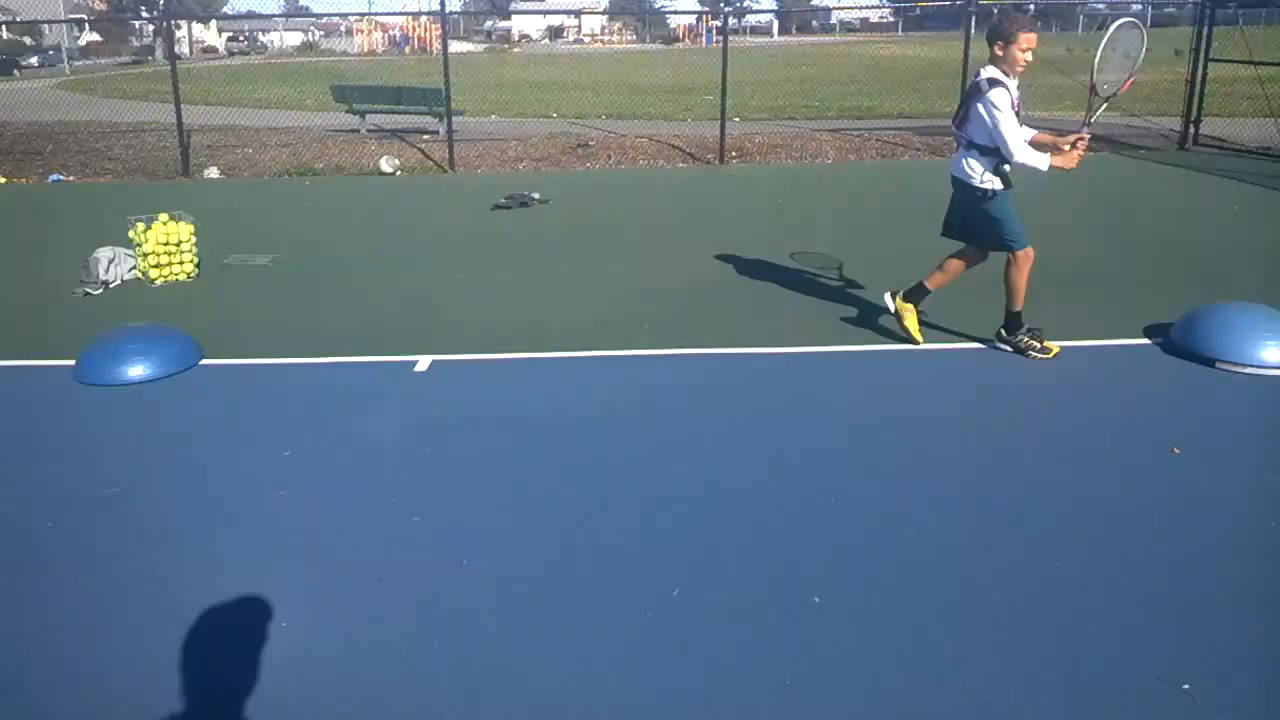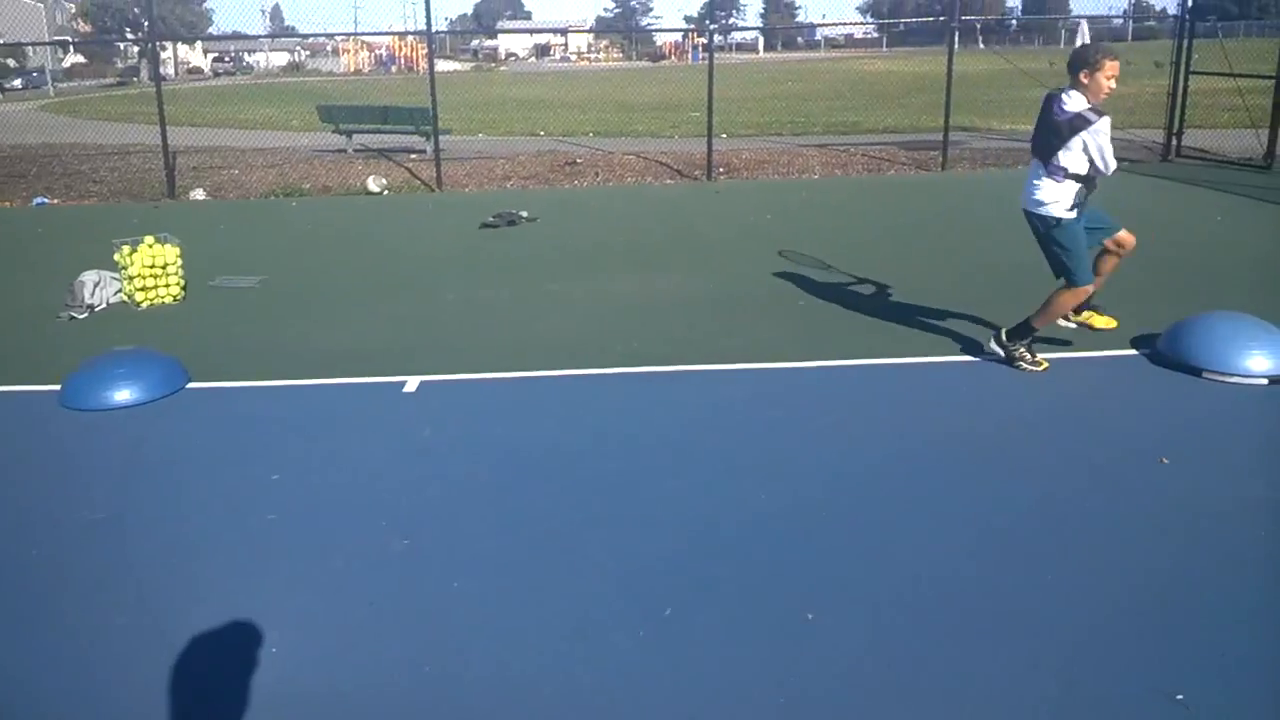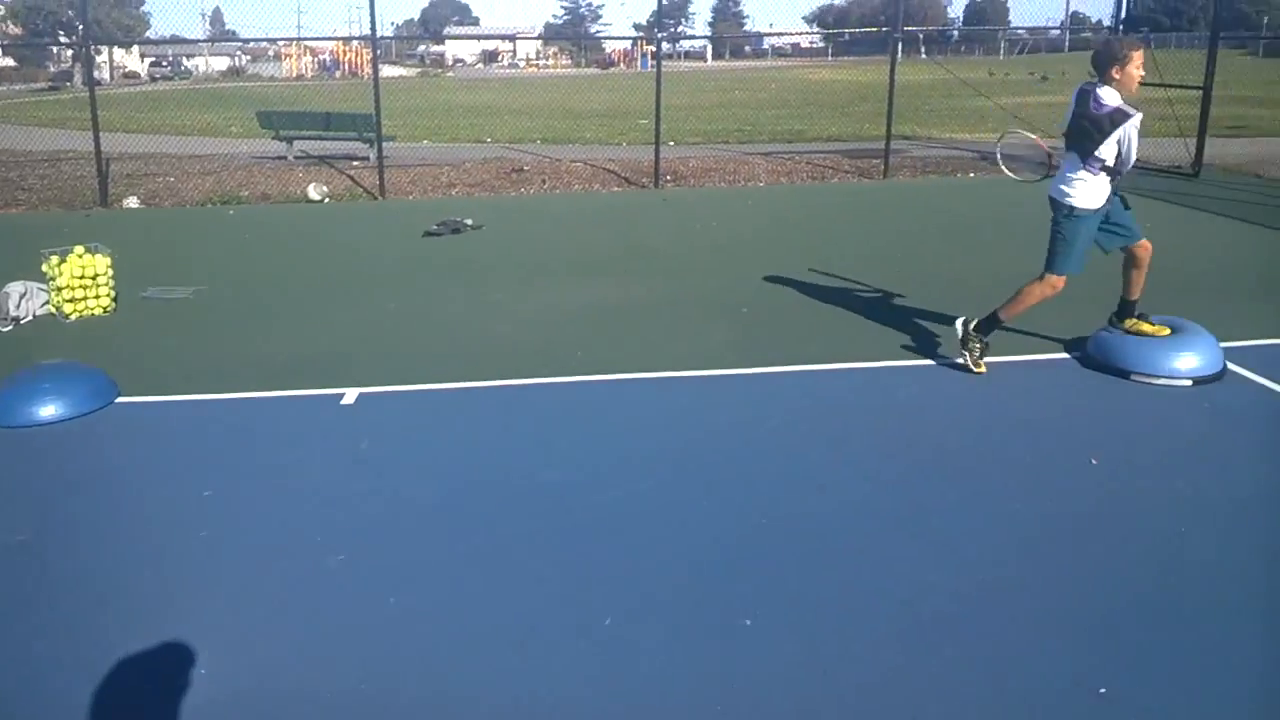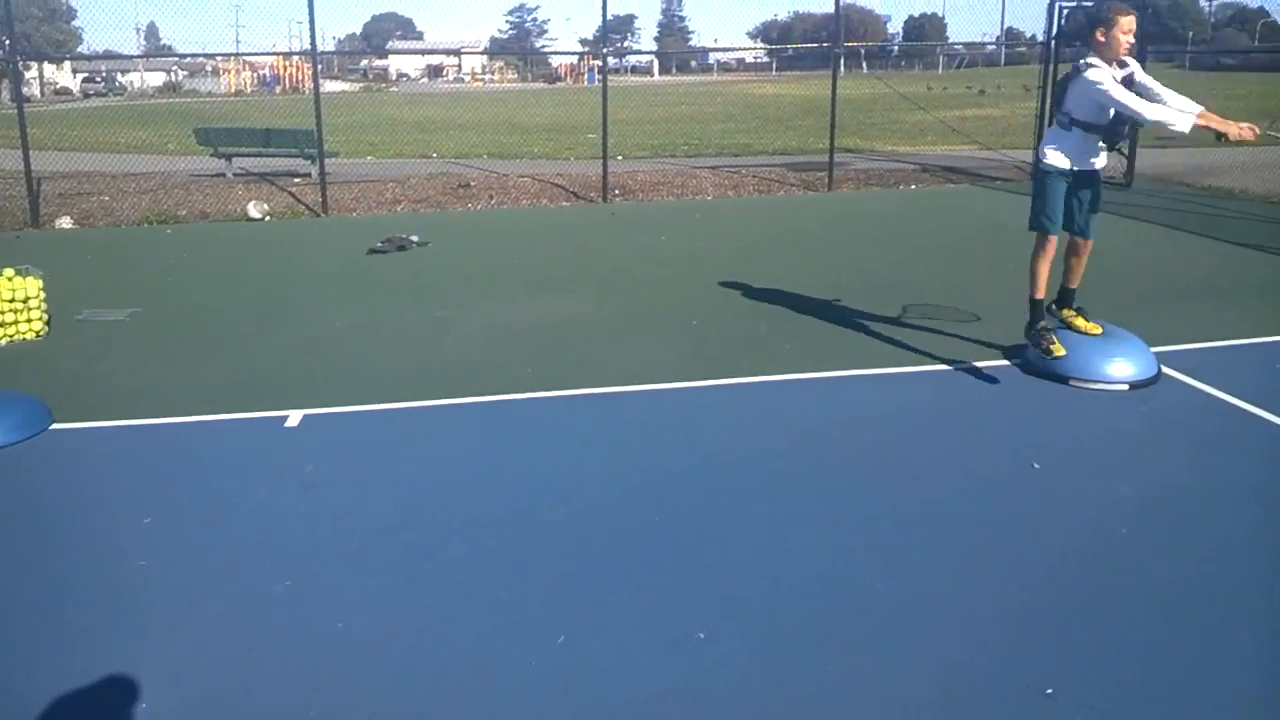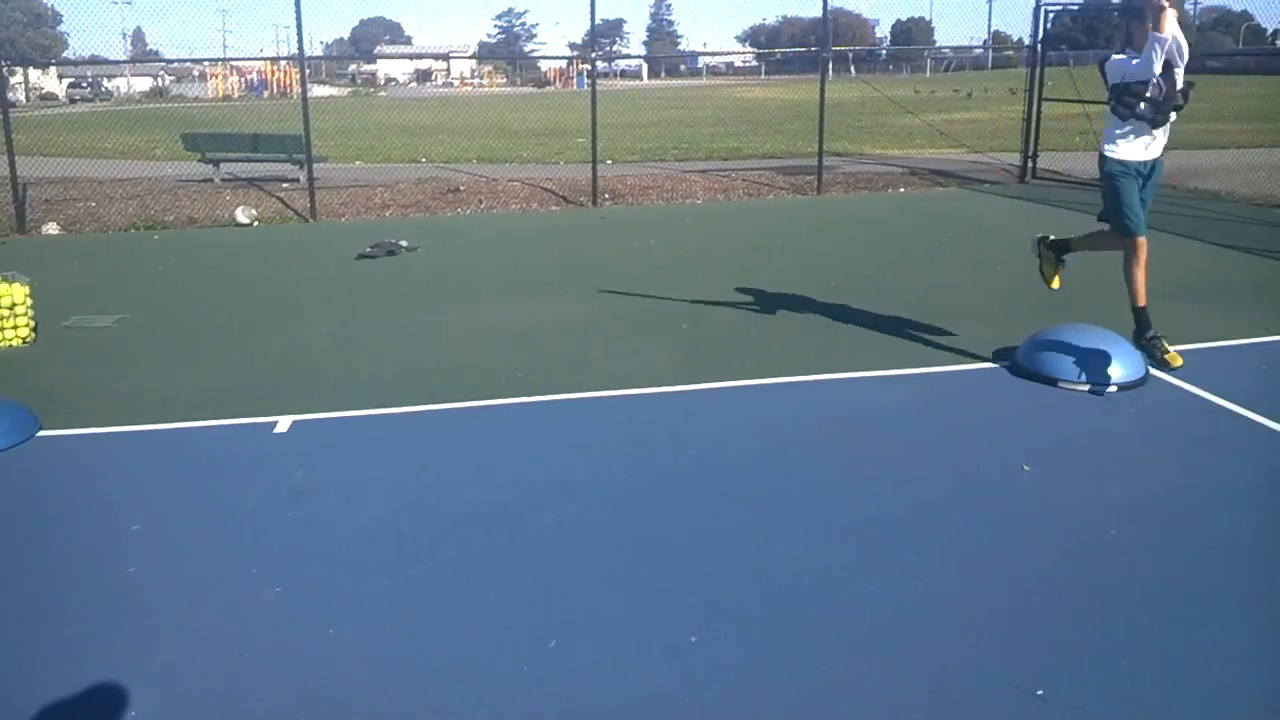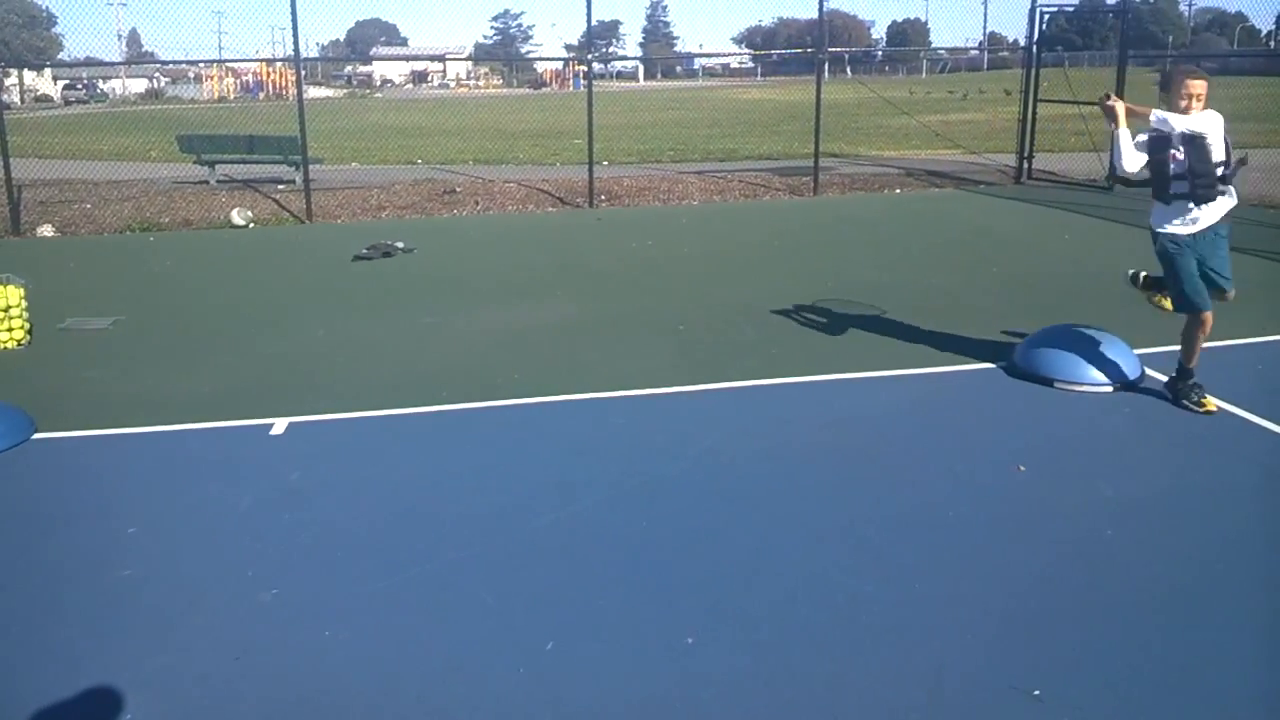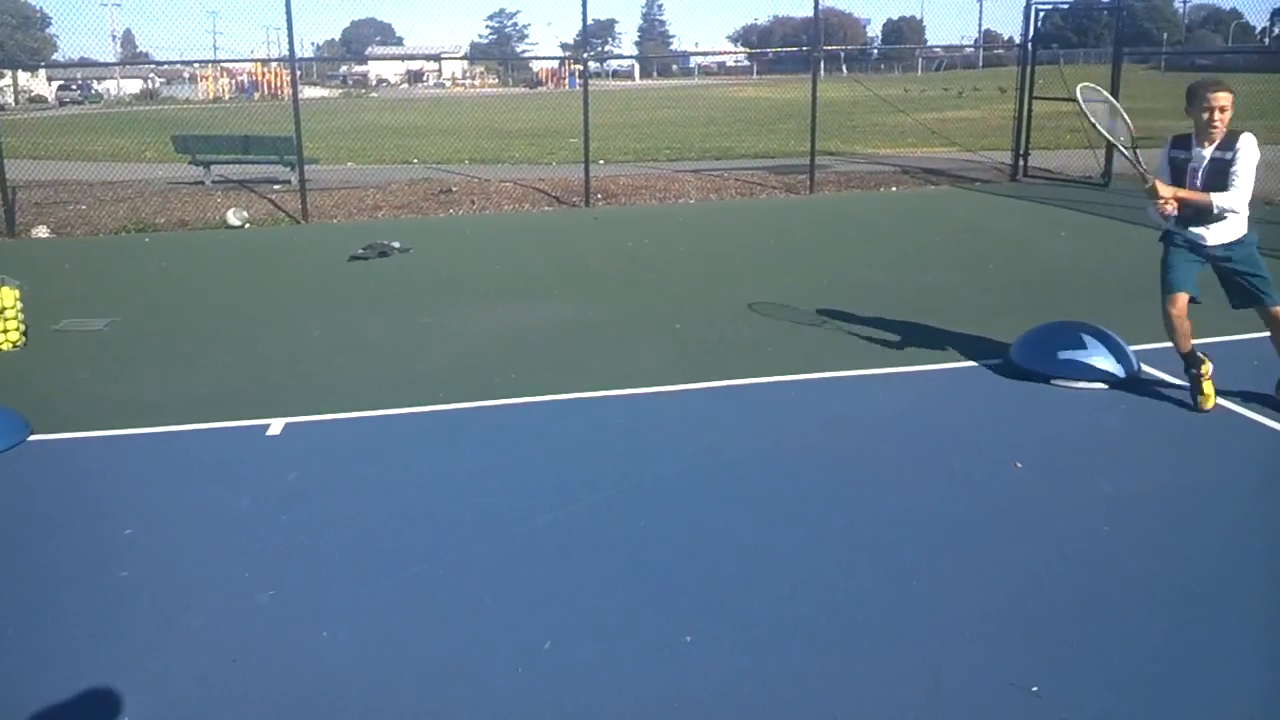
dt=0.2s
person 1, frame 1
left shoulder: (1002, 82)
right shoulder: (994, 92)
left elbow: (1014, 133)
right elbow: (1015, 153)
left wrist: (1061, 141)
right wrist: (1060, 161)
left hip: (974, 179)
right hip: (980, 185)
left knee: (975, 253)
right knee: (1023, 254)
left ankle: (906, 299)
right ankle: (1014, 331)
person 1, frame 2
left shoulder: (1053, 99)
right shoulder: (1095, 125)
right elbow: (1106, 168)
right wrist: (1097, 160)
left hip: (1064, 202)
right hip: (1053, 212)
left knee: (1124, 244)
right knee: (1081, 286)
left ankle: (1077, 308)
right ankle: (1013, 341)
person 1, frame 3
left shoulder: (1087, 98)
right shoulder: (1126, 119)
left elbow: (1078, 141)
right elbow: (1126, 162)
left hip: (1098, 195)
right hip: (1080, 201)
left knee: (1141, 250)
right knee: (1053, 282)
left ankle: (1126, 315)
right ankle: (976, 331)
person 1, frame 4
left shoulder: (1126, 70)
right shoulder: (1092, 78)
left elbow: (1167, 98)
right elbow: (1144, 112)
left wrist: (1221, 123)
right wrist: (1207, 123)
left hip: (1087, 166)
right hip: (1057, 165)
left knee: (1082, 242)
right knee: (1049, 241)
left ankle: (1064, 305)
right ankle: (1038, 320)
person 1, frame 5
left shoulder: (1172, 53)
right shoulder: (1119, 62)
left elbow: (1180, 49)
right elbow: (1147, 69)
right wrist: (1163, 32)
left hip: (1151, 159)
right hip: (1121, 161)
left knee: (1123, 237)
right knee: (1138, 243)
left ankle: (1053, 248)
right ankle: (1145, 332)
person 1, frame 6
left shoulder: (1212, 122)
right shoulder: (1150, 139)
left elbow: (1179, 123)
right elbow: (1128, 166)
left wrist: (1129, 108)
right wrist: (1119, 122)
left hip: (1213, 225)
right hip: (1174, 234)
left knee: (1223, 293)
right knee: (1203, 316)
left ankle: (1150, 281)
right ankle: (1183, 380)
person 1, frame 7
left shoulder: (1243, 145)
right shoulder: (1174, 150)
left elbow: (1235, 202)
right elbow: (1161, 210)
left wrist: (1178, 193)
right wrist: (1164, 206)
left hip: (1232, 242)
right hip: (1185, 239)
right knee: (1173, 309)
right ankle: (1197, 367)
